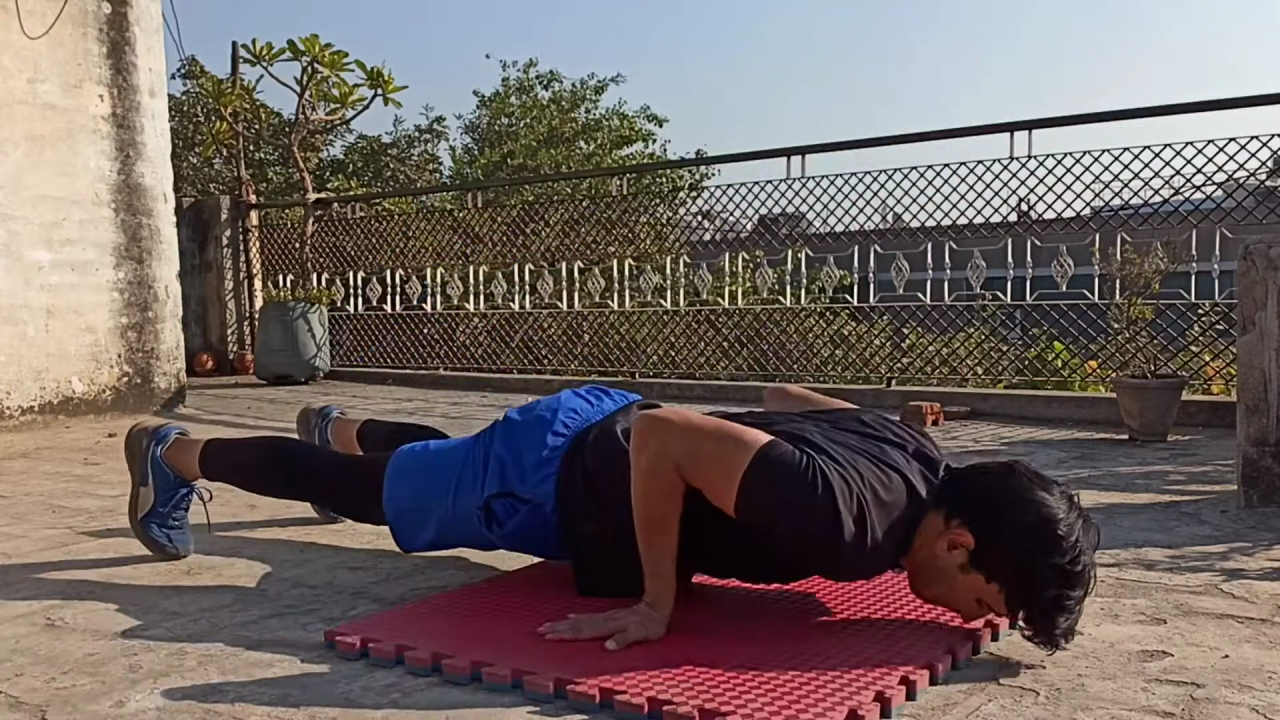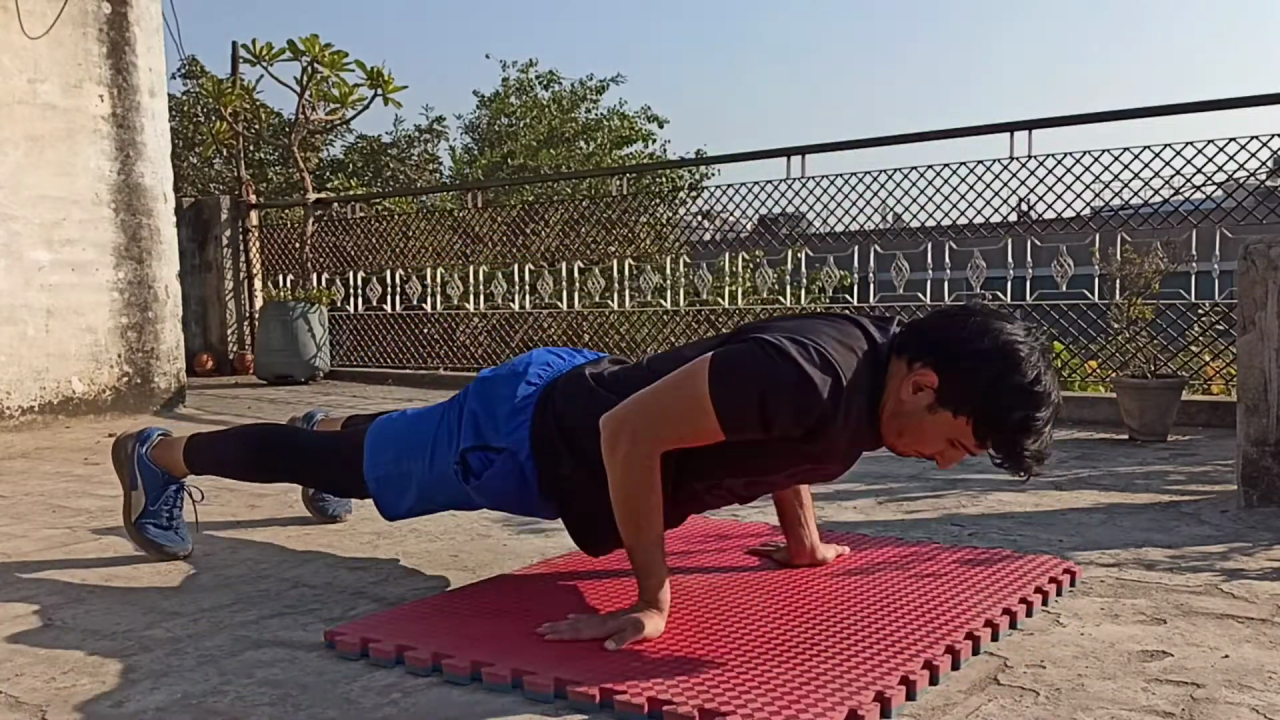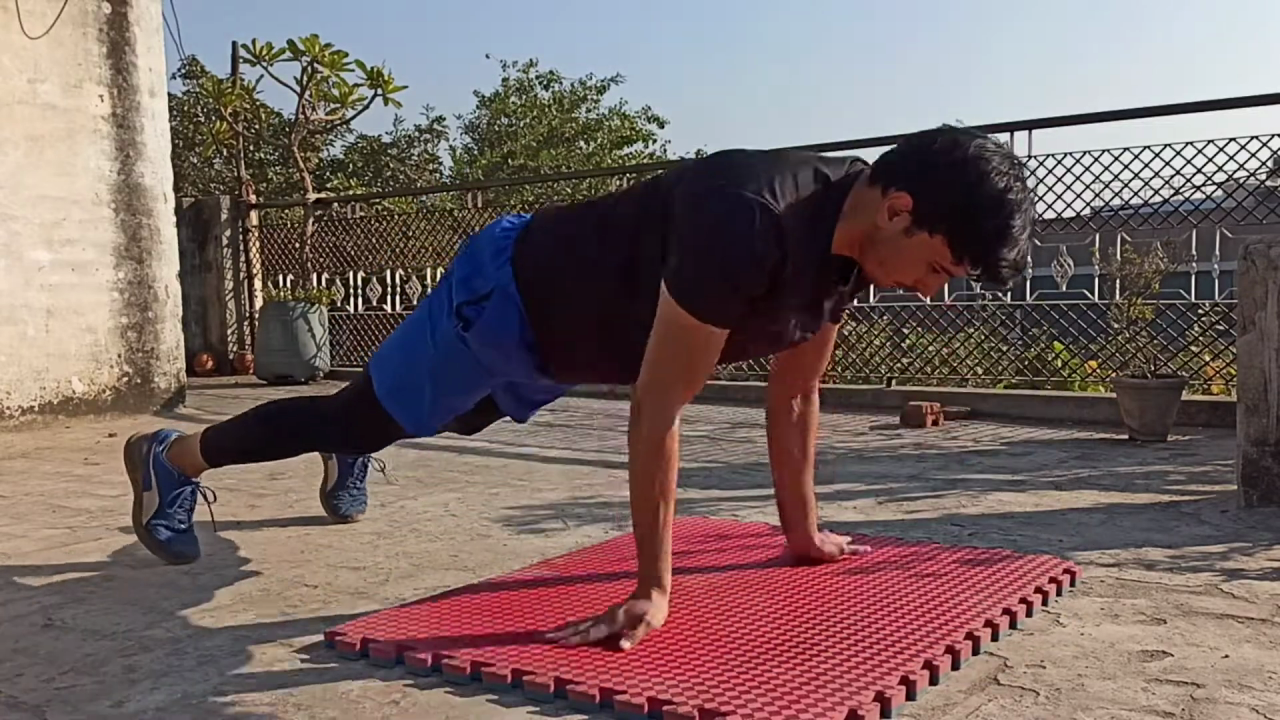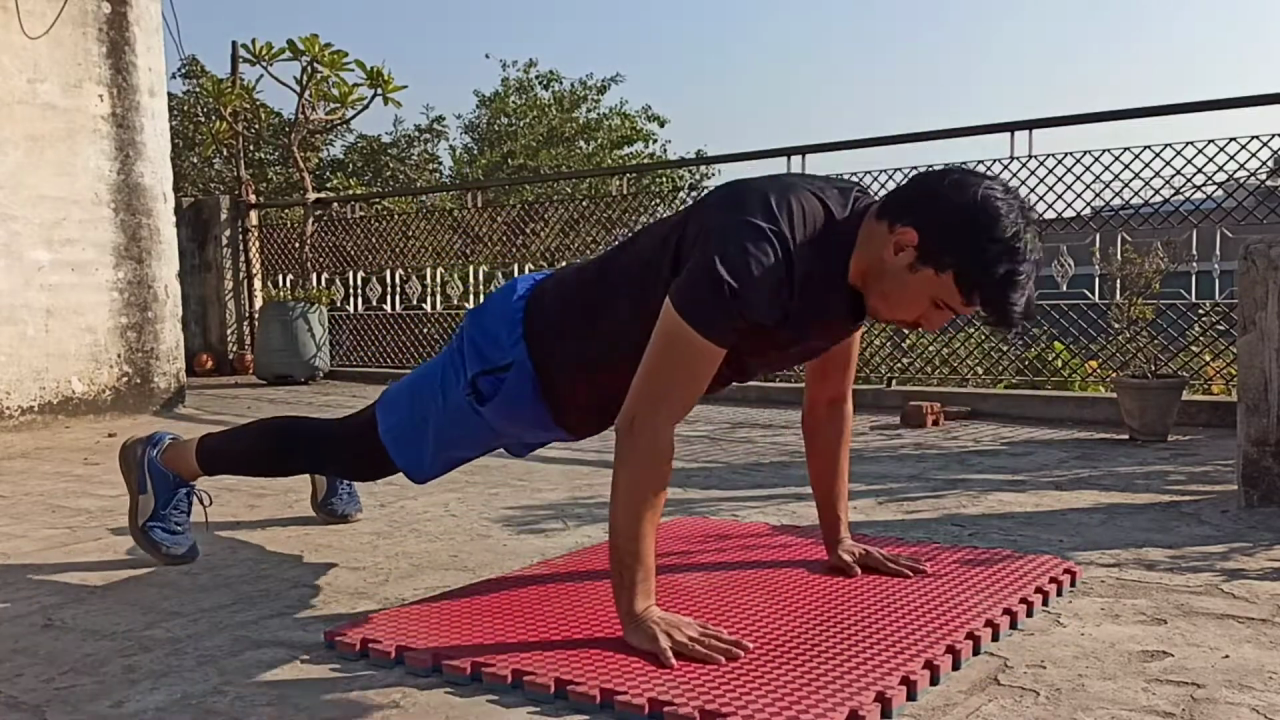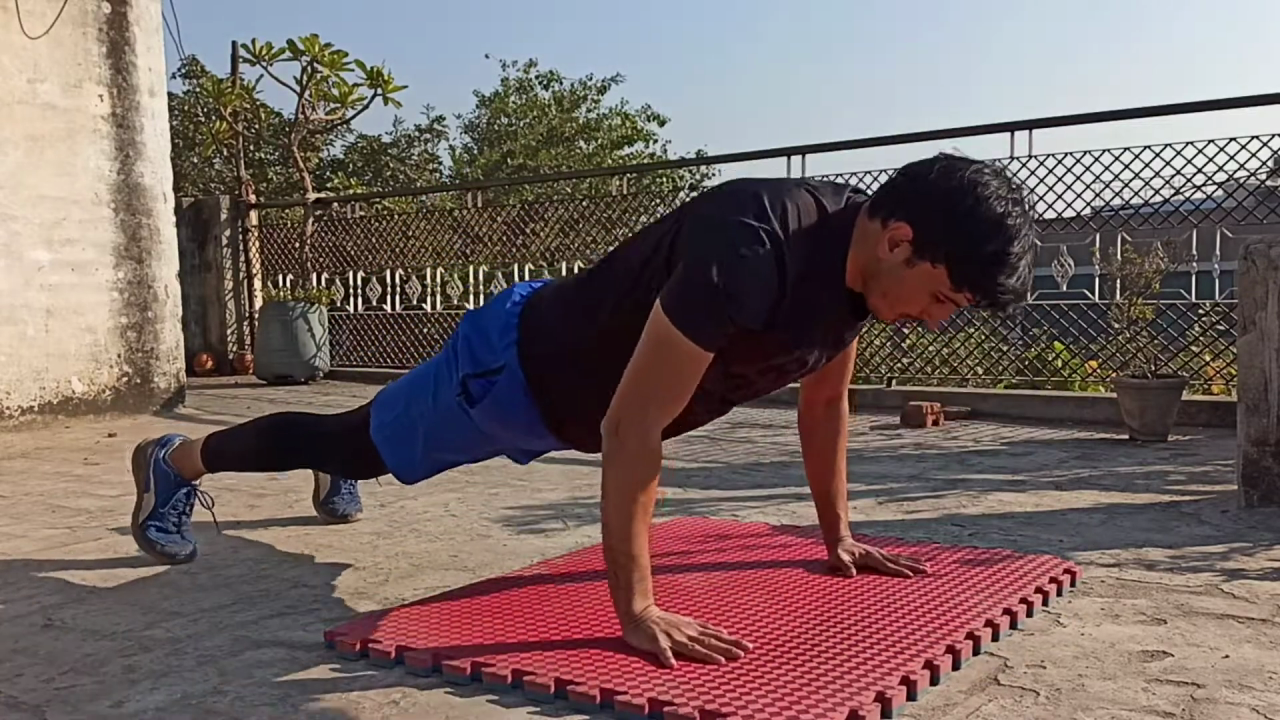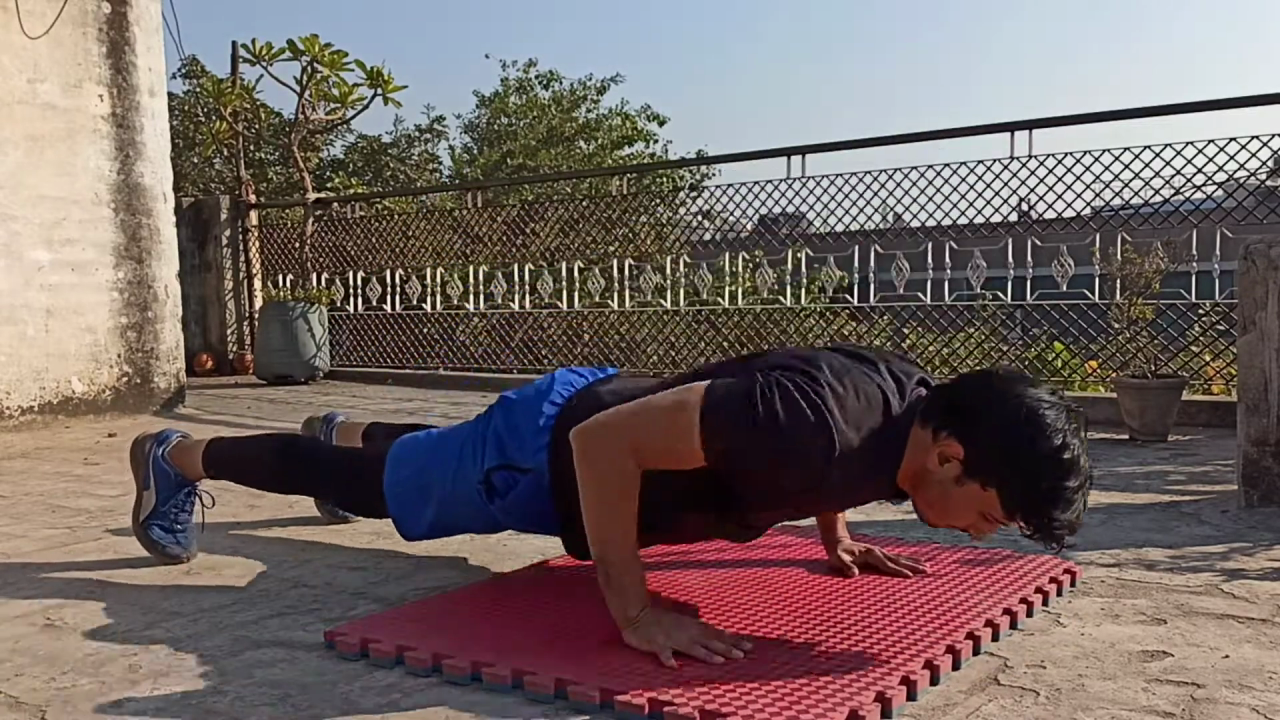
dt=0.3s
person 1, frame 1
left shoulder: (914, 463)
right shoulder: (841, 513)
left elbow: (788, 397)
right elbow: (661, 435)
right wrist: (653, 600)
left hip: (597, 432)
right hip: (554, 480)
left knee: (440, 453)
right knee: (366, 491)
left ankle: (339, 425)
right ankle: (174, 451)
person 1, frame 2
left shoulder: (875, 362)
right shoulder: (811, 380)
right elbow: (628, 430)
left wrist: (802, 539)
right wrist: (651, 597)
left hip: (578, 390)
right hip: (531, 435)
left knee: (404, 442)
right knee: (349, 471)
left ankle: (325, 422)
right ankle: (161, 453)
person 1, frame 3
left shoulder: (850, 235)
right shoulder: (749, 219)
left elbow: (794, 381)
right elbow: (658, 404)
left wrist: (800, 526)
right wrist: (651, 584)
left hip: (572, 328)
right hip: (509, 288)
left knee: (465, 415)
right knee: (366, 414)
left ankle: (344, 463)
right ankle: (171, 459)
person 1, frame 4
left shoulder: (855, 255)
right shoulder: (758, 246)
left elbow: (828, 397)
right elbow: (646, 425)
left wrist: (837, 539)
right wrist: (635, 607)
left hip: (574, 372)
right hip: (523, 354)
right knee: (366, 445)
left ankle: (337, 478)
right ankle: (168, 460)
person 1, frame 5
left shoulder: (854, 261)
right shoulder: (753, 247)
left elbow: (826, 389)
right elbow: (631, 427)
left wrist: (838, 535)
right wrist: (637, 611)
left hip: (573, 368)
right hip: (519, 363)
right knee: (358, 443)
left ankle: (328, 481)
right ankle: (174, 460)
person 1, frame 6
left shoulder: (904, 401)
right shoulder: (814, 422)
right elbow: (604, 444)
left wrist: (837, 539)
right wrist: (633, 611)
left hip: (596, 410)
right hip: (550, 452)
left knee: (419, 461)
right knee: (356, 484)
left ankle: (341, 428)
right ankle: (176, 458)
